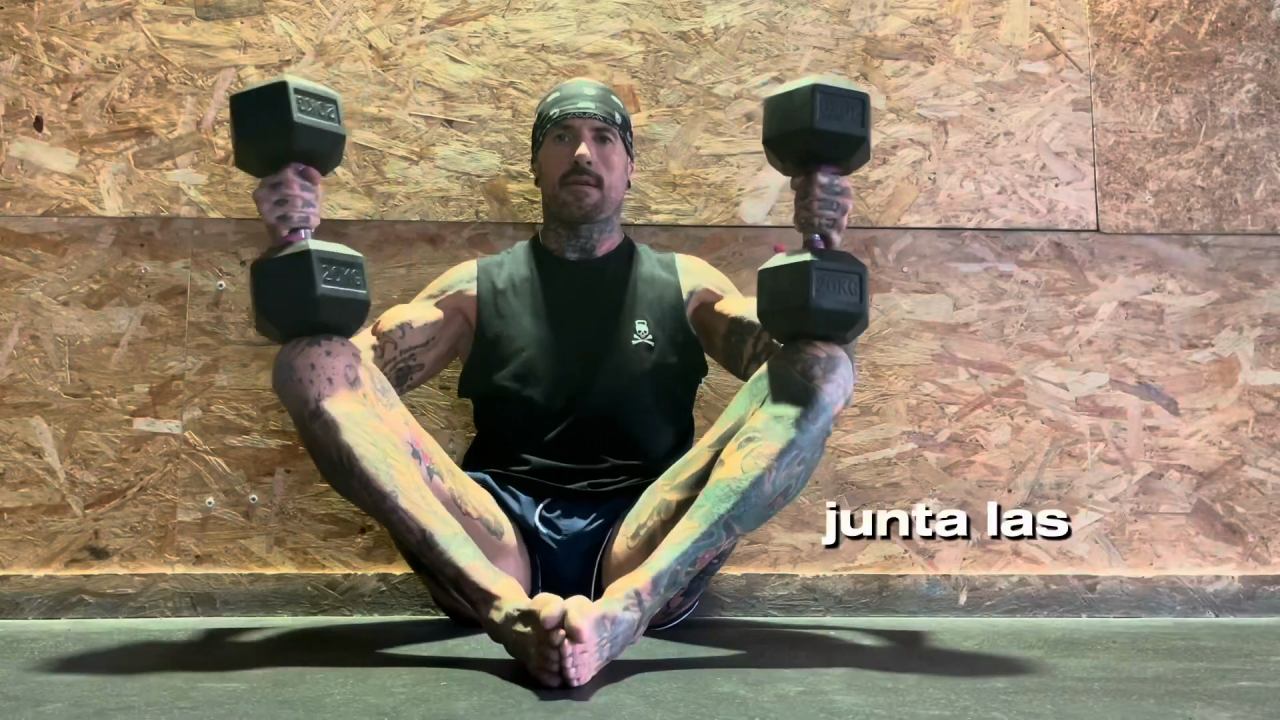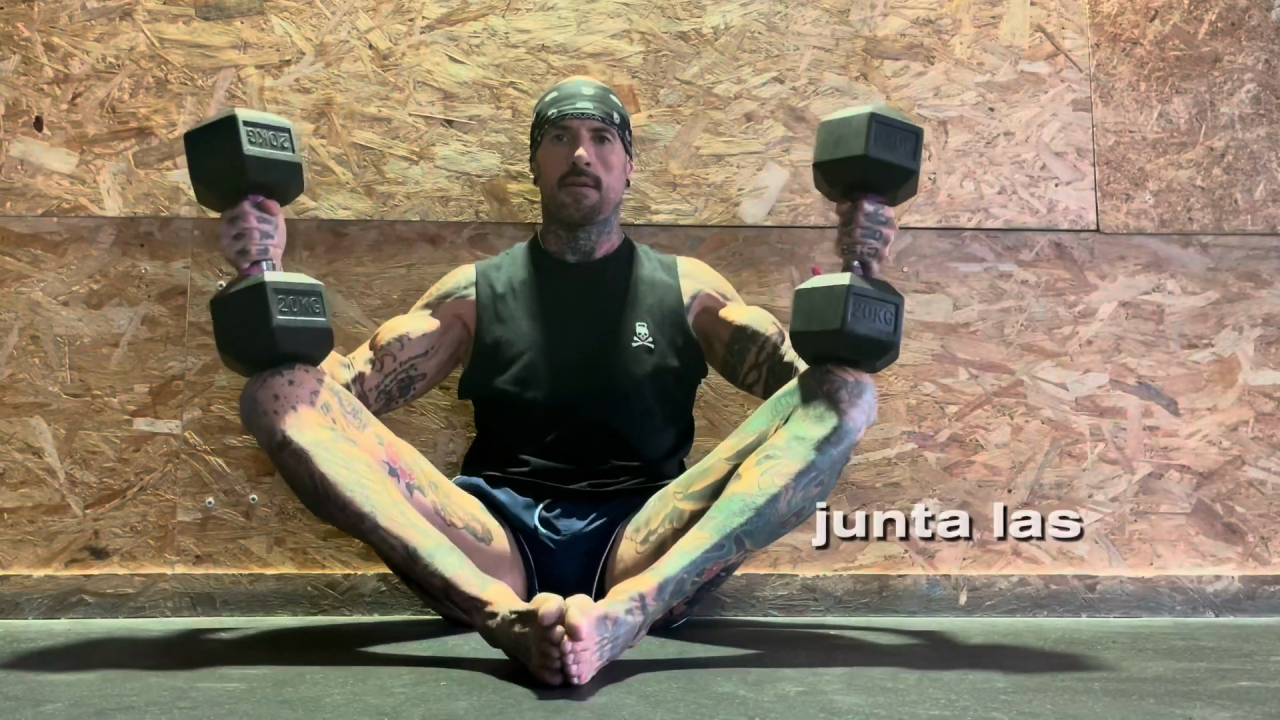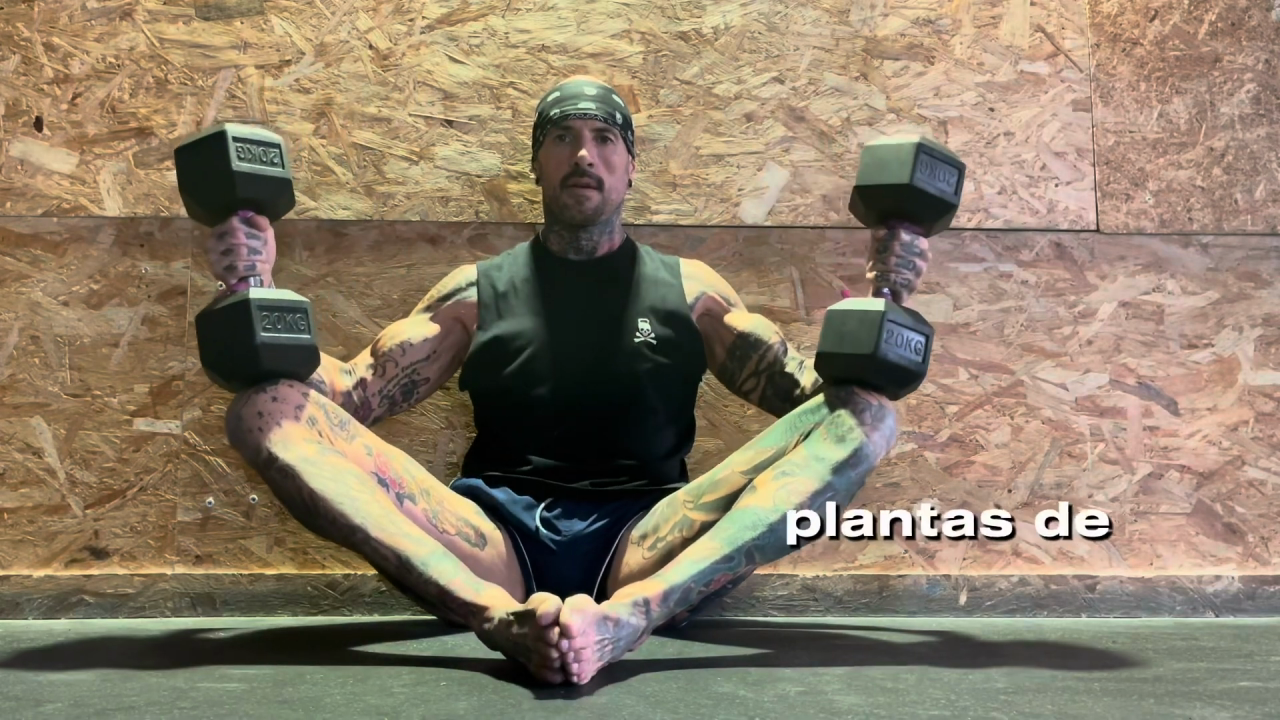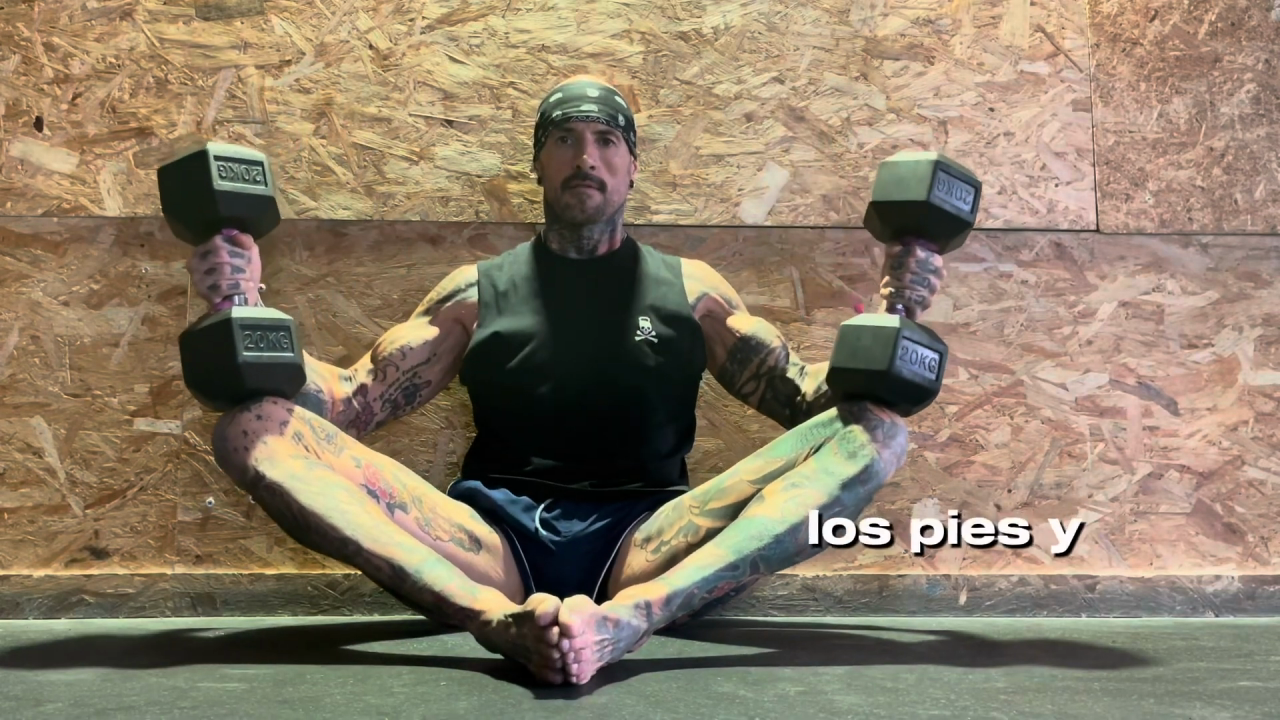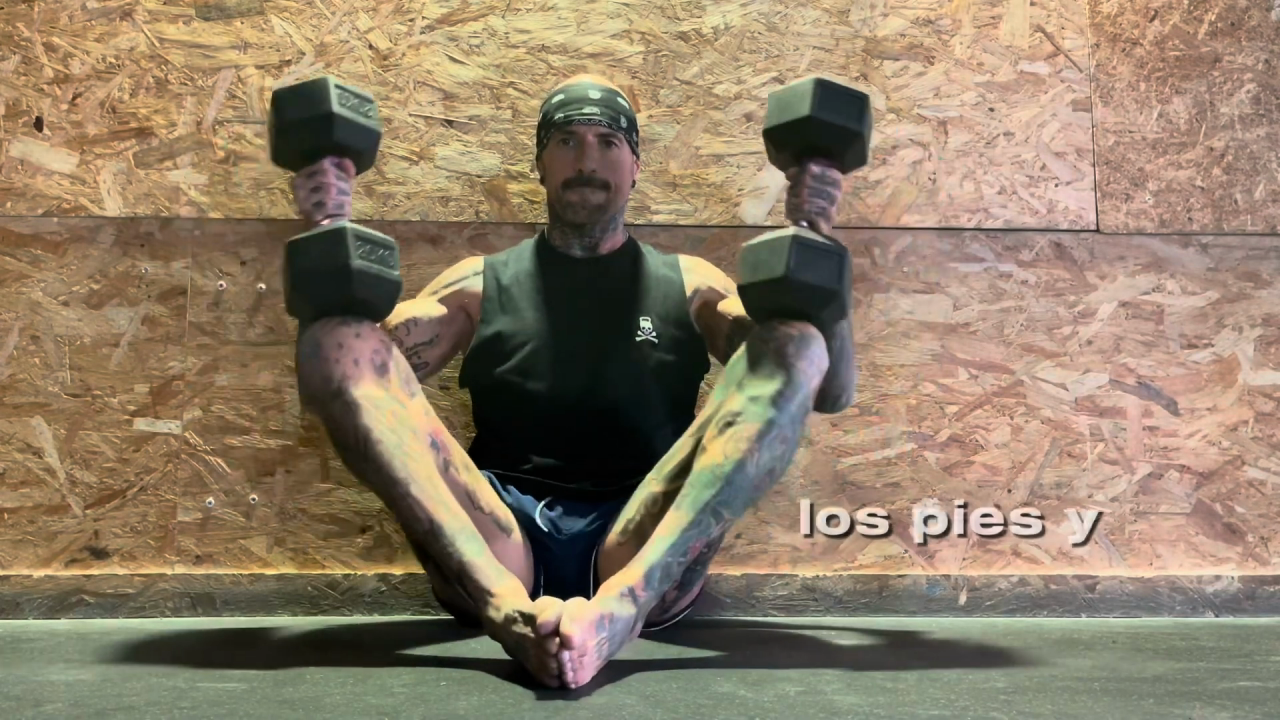
dt=0.5s
person 1, frame 1
left shoulder: (685, 283)
right shoulder: (476, 286)
left elbow: (821, 376)
right elbow: (341, 387)
left wrist: (820, 250)
right wrist: (298, 248)
left hip: (646, 556)
right hip: (494, 549)
left knee: (822, 369)
right knee: (311, 365)
left ankle: (619, 615)
right ankle: (510, 612)
person 1, frame 2
left shoulder: (686, 286)
right shoulder: (475, 290)
left elbow: (820, 387)
right elbow: (343, 395)
left wrist: (853, 277)
left hip: (647, 555)
right hip: (493, 550)
left knee: (844, 396)
right knee: (280, 395)
left ankle: (621, 615)
right ankle: (504, 615)
person 1, frame 3
left shoulder: (688, 287)
right shoulder: (477, 290)
left elbow: (807, 393)
right elbow: (350, 399)
left hip: (646, 552)
right hip: (496, 546)
left knee: (862, 418)
right knee: (265, 412)
left ankle: (621, 620)
right ankle: (507, 619)
person 1, frame 4
left shoulder: (689, 288)
right shoulder: (478, 290)
left elbow: (806, 401)
right elbow: (351, 405)
right wrist: (246, 308)
left hip: (645, 549)
right hip: (497, 543)
left knee: (872, 431)
right knee: (253, 427)
left ankle: (623, 621)
right ankle: (501, 620)
person 1, frame 5
left shoulder: (688, 285)
right shoulder: (479, 284)
left elbow: (831, 388)
right elbow: (325, 384)
left hip: (645, 557)
right hip: (497, 554)
left knee: (799, 349)
right knee: (346, 345)
left ankle: (614, 611)
right ankle: (512, 612)
